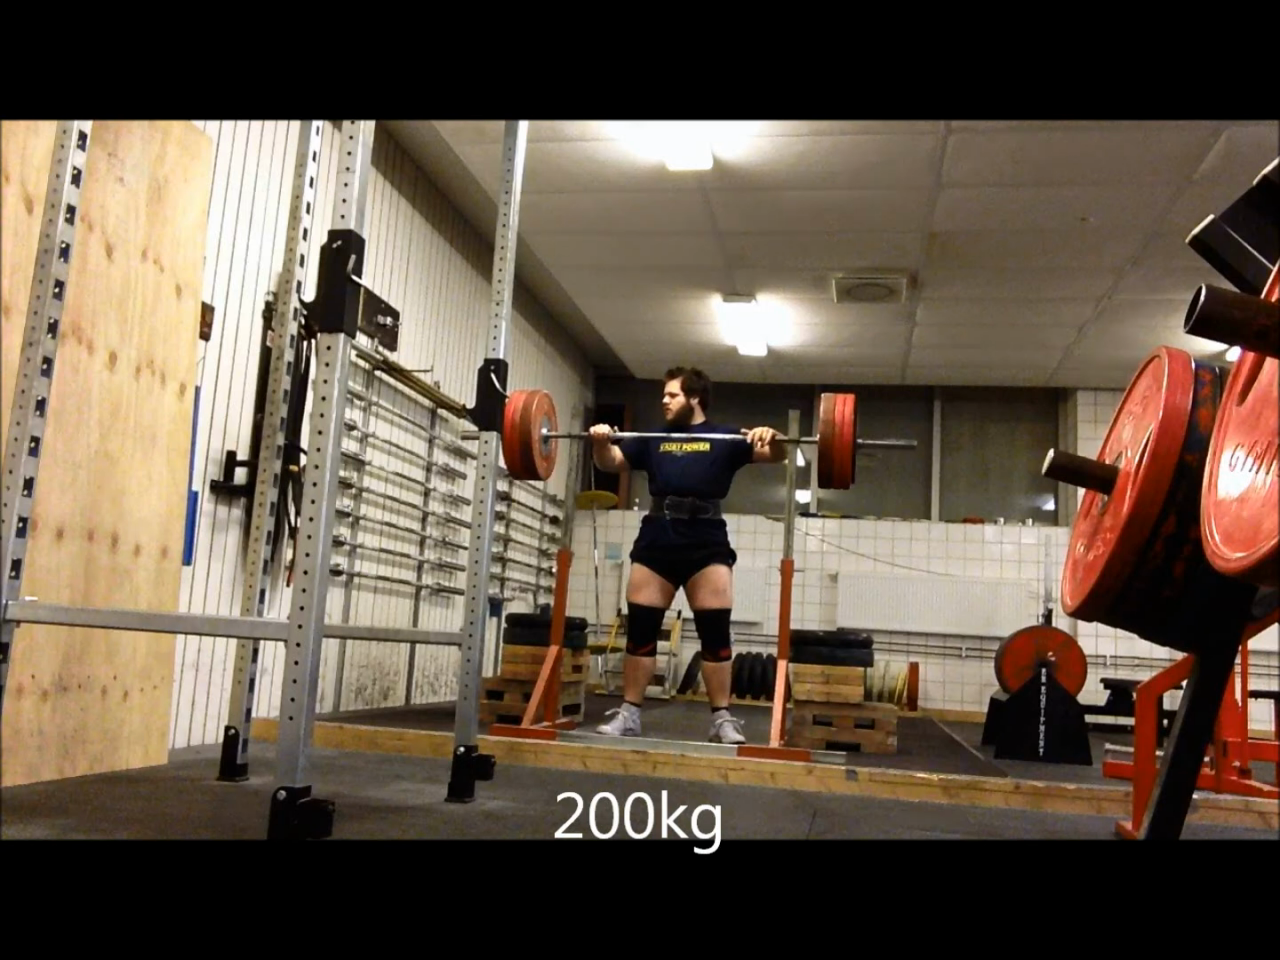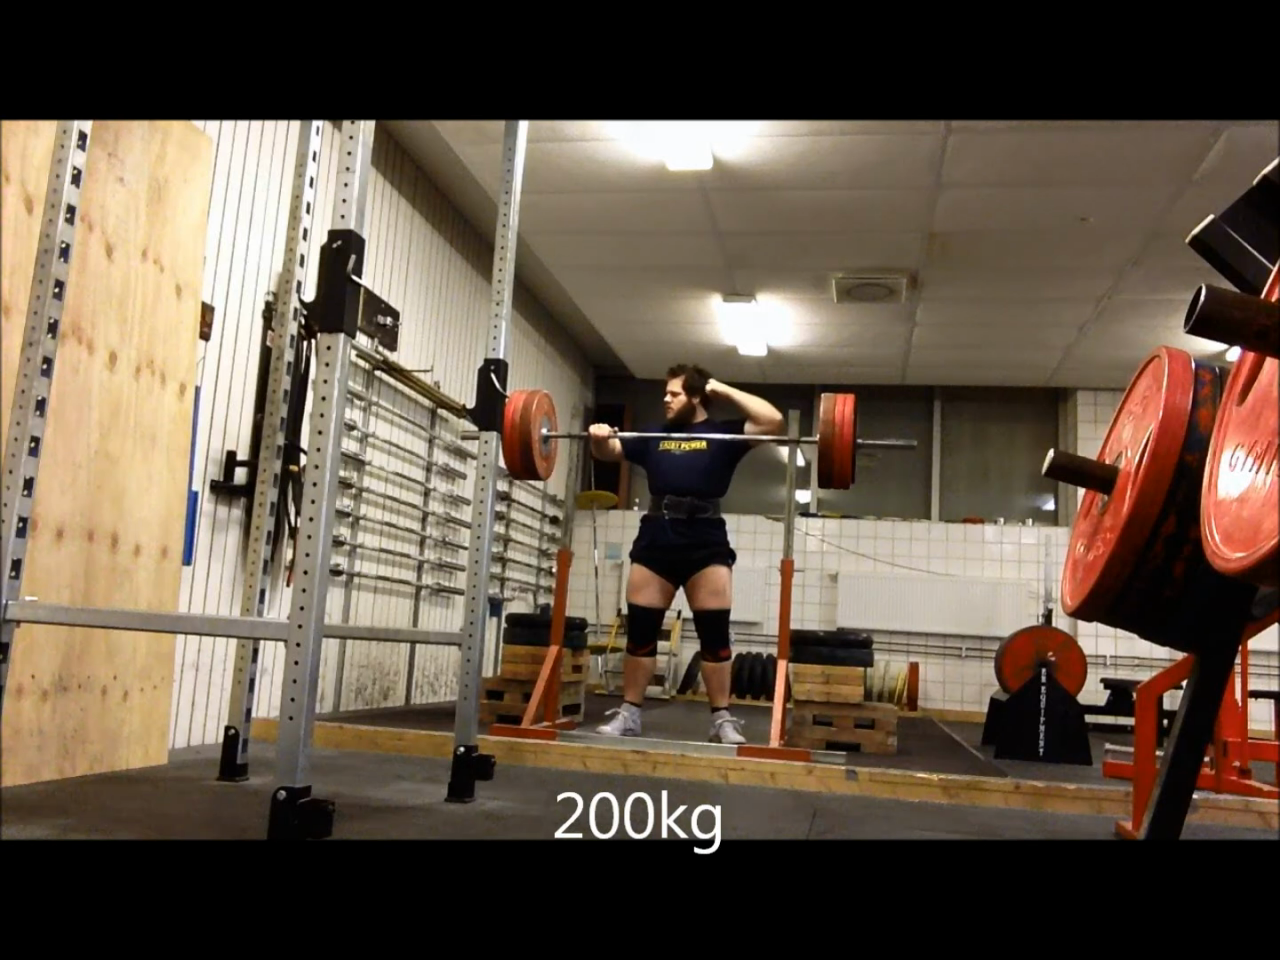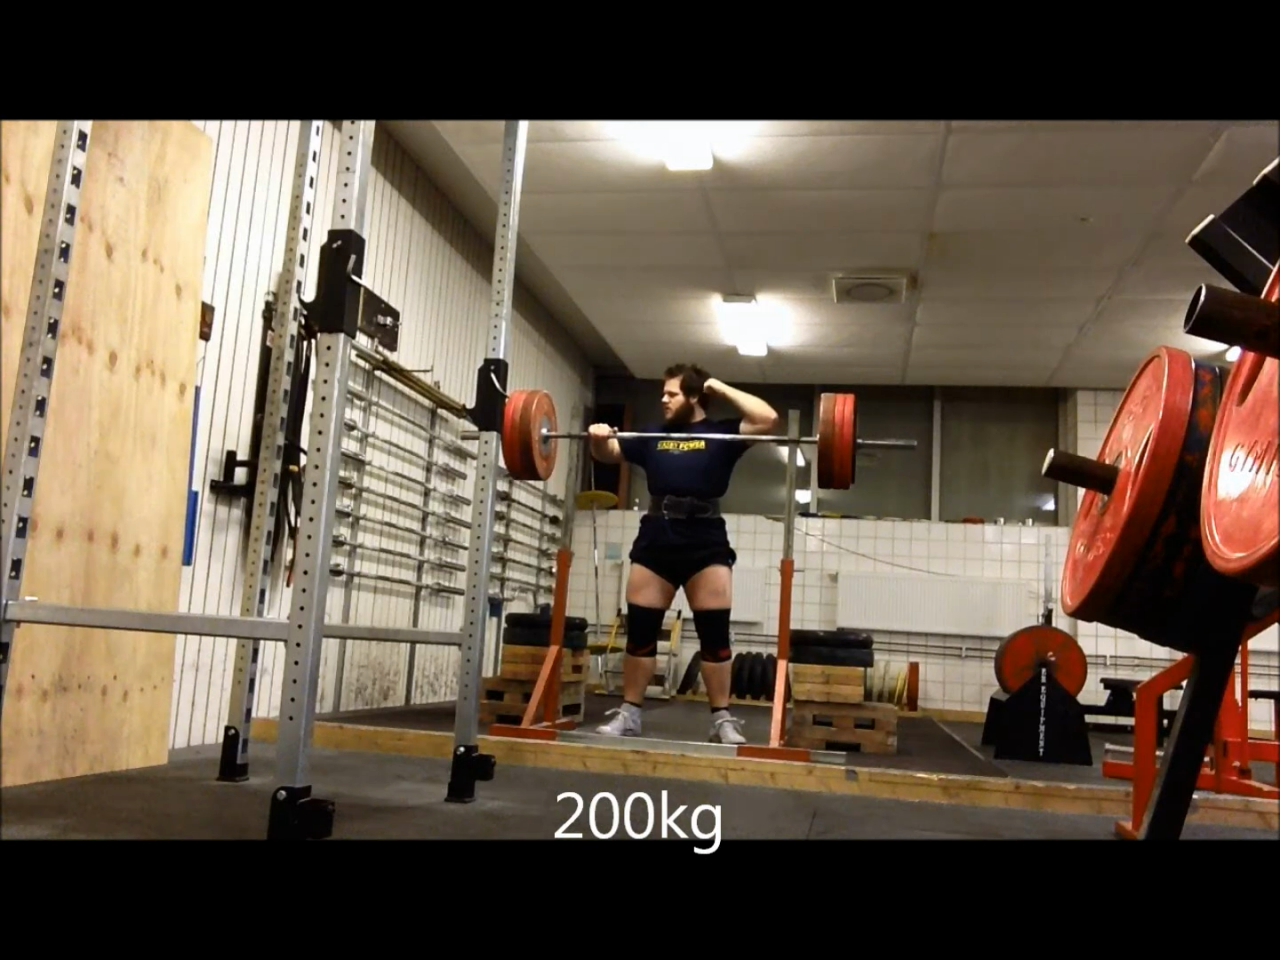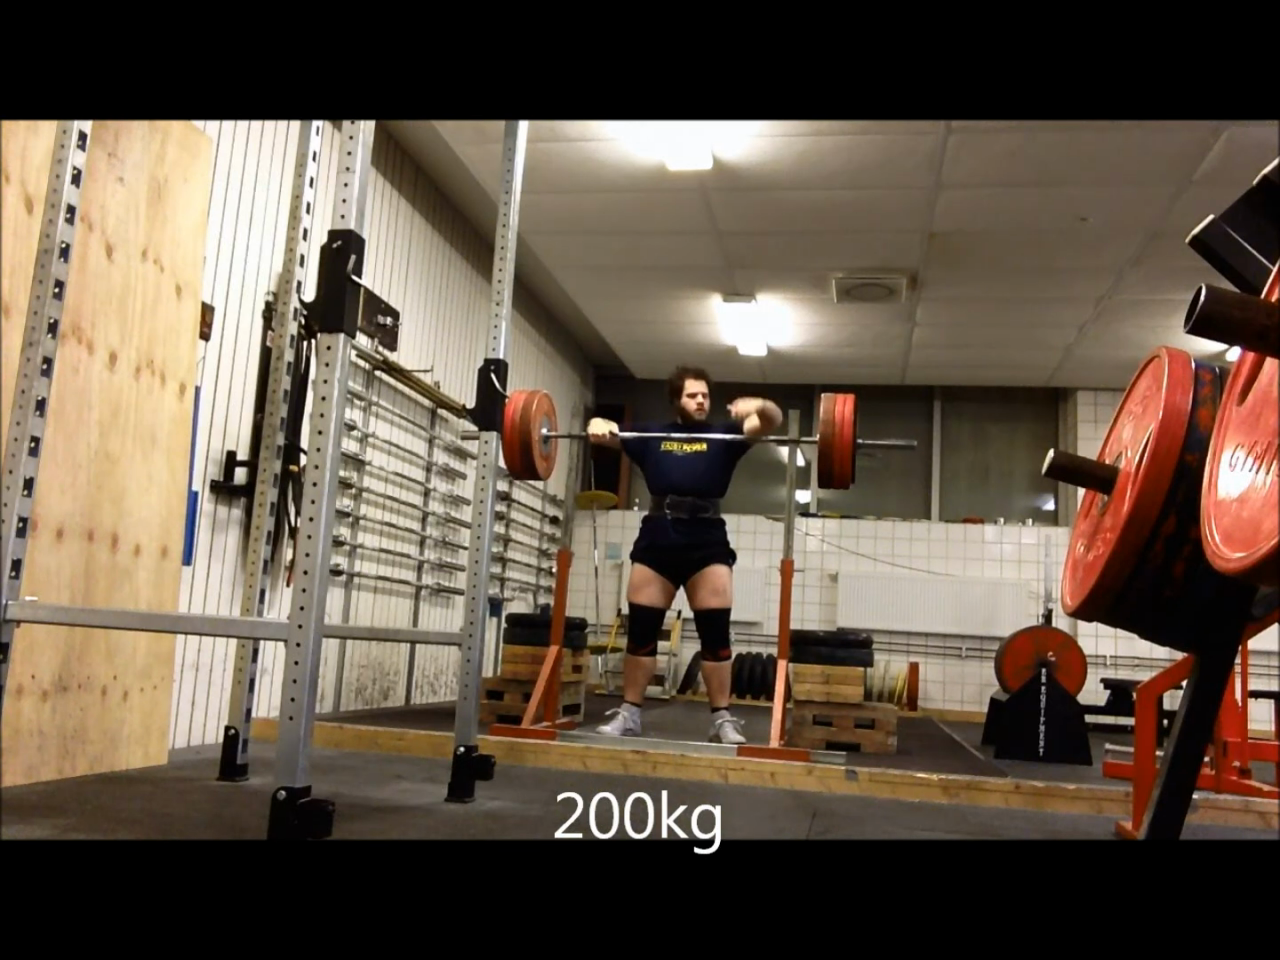
dt=0.5s
person 1, frame 1
left shoulder: (724, 439)
right shoulder: (652, 440)
left elbow: (775, 455)
right elbow: (608, 463)
left wrist: (771, 438)
right wrist: (601, 441)
left hip: (706, 543)
right hip: (656, 540)
left knee: (715, 632)
right knee: (640, 629)
left ankle: (722, 718)
right ankle: (629, 714)
person 1, frame 2
left shoulder: (724, 434)
right shoulder: (653, 437)
left elbow: (774, 421)
right elbow: (607, 451)
left wrist: (725, 391)
right wrist: (598, 437)
left hip: (705, 542)
right hip: (655, 538)
left knee: (714, 632)
right knee: (639, 630)
left ankle: (722, 719)
right ankle: (628, 714)
person 1, frame 3
left shoulder: (721, 434)
right shoulder: (652, 437)
left elbow: (768, 419)
right elbow: (606, 453)
left wrist: (721, 388)
right wrist: (598, 437)
left hip: (705, 541)
right hip: (655, 538)
left knee: (715, 633)
right knee: (639, 630)
left ankle: (722, 719)
right ankle: (629, 714)
person 1, frame 4
left shoulder: (723, 436)
right shoulder: (651, 436)
left elbow: (774, 419)
right elbow: (605, 433)
left wrist: (757, 407)
right wrist: (598, 425)
left hip: (706, 542)
right hip: (656, 538)
left knee: (715, 632)
right knee: (641, 630)
left ankle: (722, 719)
right ankle: (629, 714)
